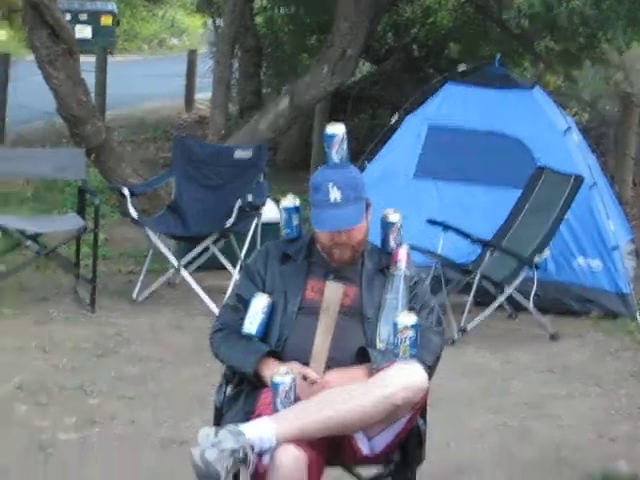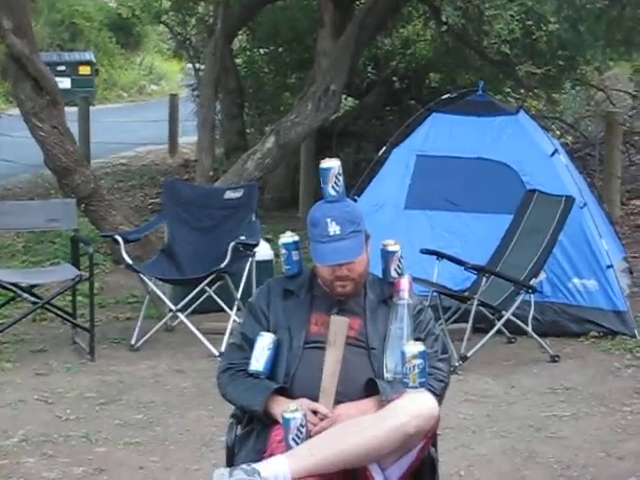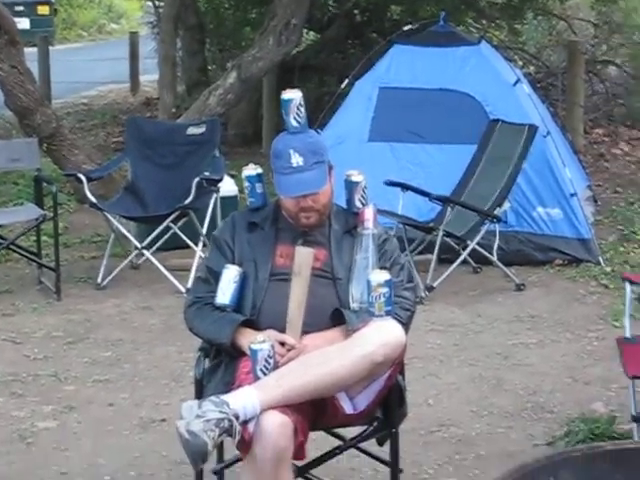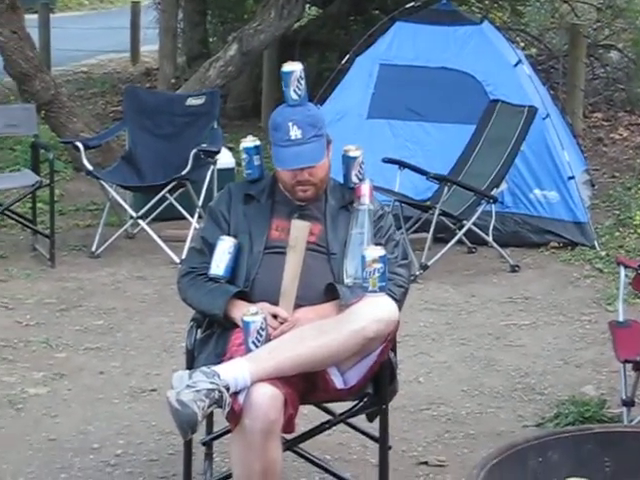
dt=1s
person 1, frame 1
right shoulder: (274, 258)
left elbow: (428, 345)
right elbow: (226, 332)
left wrist: (356, 377)
right wrist: (270, 368)
left hip: (363, 410)
right hip: (287, 402)
left knee: (412, 378)
left ankle: (246, 437)
person 1, frame 2
right shoulder: (277, 296)
left elbow: (436, 375)
right elbow: (232, 372)
left wrist: (364, 410)
right wrist: (280, 406)
left hip: (376, 440)
left knee: (422, 408)
person 1, frame 3
right shoulder: (241, 229)
left elbow: (400, 305)
right elbow: (199, 307)
left wrist: (329, 341)
right wrist: (248, 338)
left hip: (346, 374)
right hip: (267, 369)
left knee: (389, 336)
right knee: (270, 431)
left ankle: (230, 408)
person 1, frame 4
right shoulder: (237, 201)
left elbow: (395, 282)
right elbow: (192, 277)
left wrist: (324, 313)
right wrist: (239, 309)
left hip: (337, 352)
right hip: (259, 343)
left knee: (382, 312)
right knee: (261, 404)
left ankle: (220, 380)
